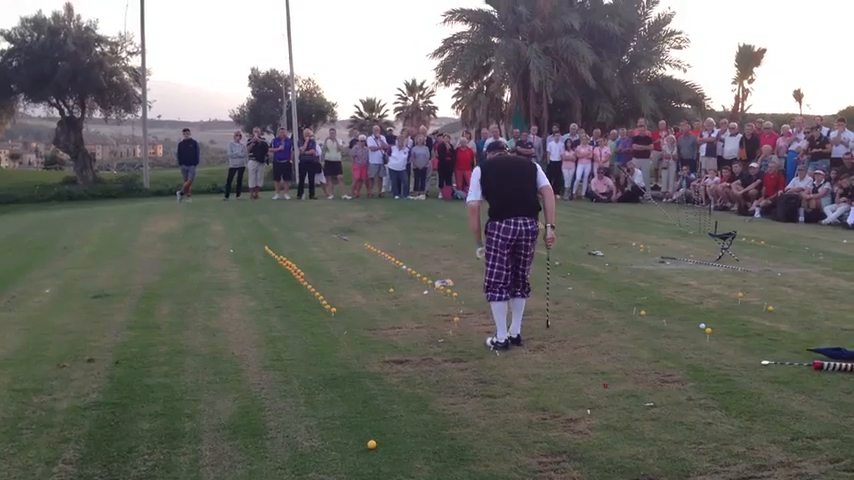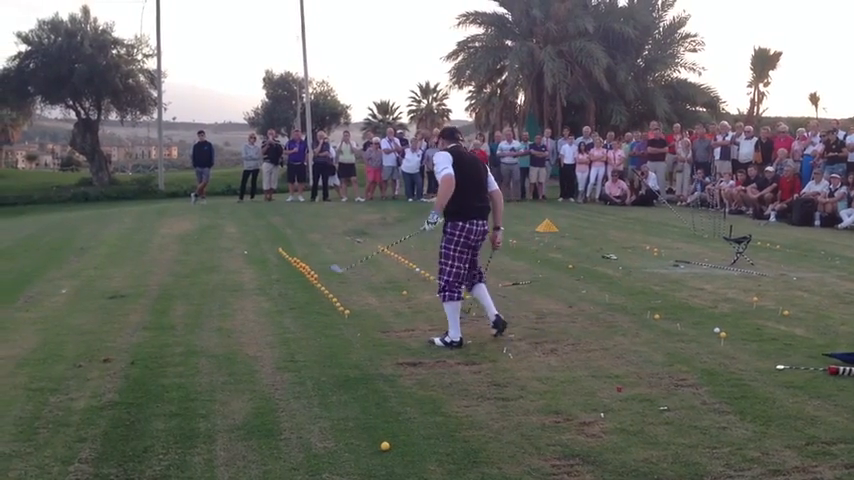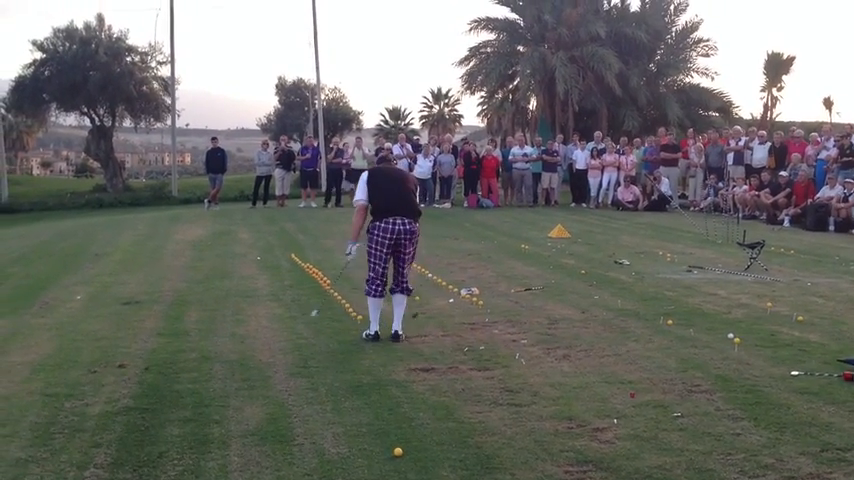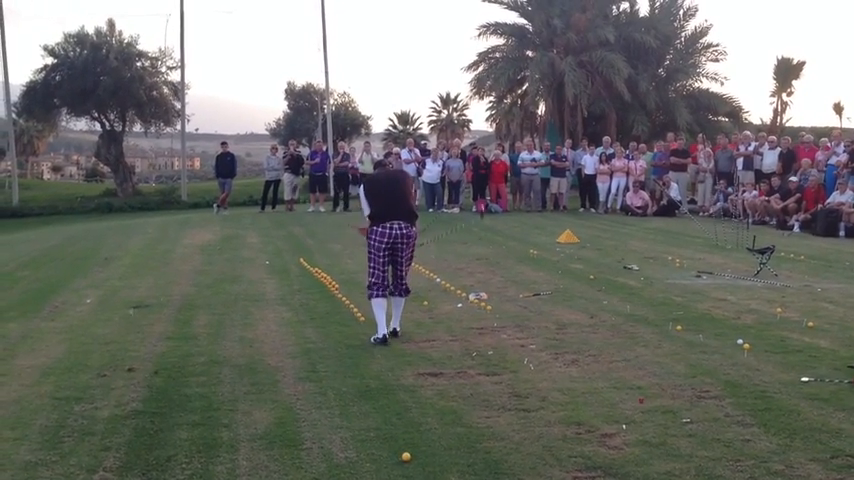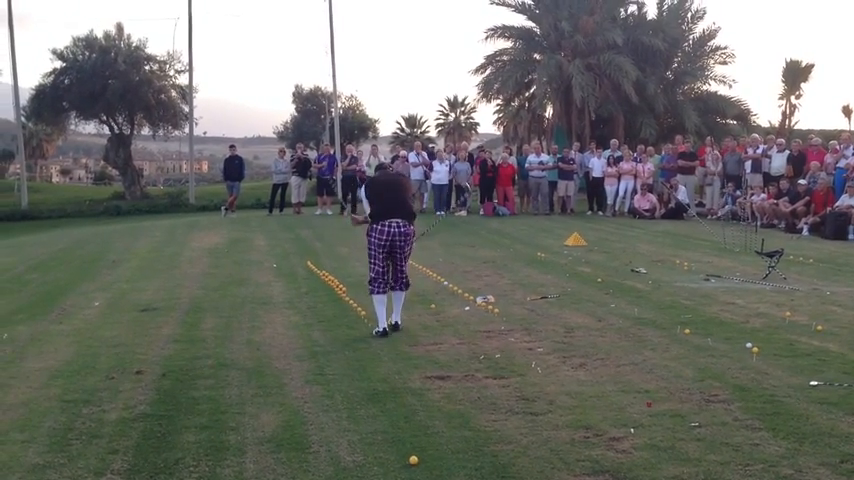
dt=1s
person 1, frame 1
left shoulder: (482, 169)
right shoulder: (530, 164)
left elbow: (473, 207)
right elbow: (548, 192)
left wrist: (479, 242)
right wrist: (550, 227)
left hip: (500, 225)
right hip: (529, 224)
left knee: (496, 281)
right knee: (520, 279)
left ankle: (501, 337)
right ankle: (515, 333)
person 1, frame 2
left shoulder: (443, 155)
right shoulder: (477, 161)
left elbow: (448, 181)
right elbow: (497, 196)
left wrist: (435, 212)
right wrist: (497, 229)
left hip: (458, 224)
right hip: (480, 223)
left knee: (450, 279)
right knee: (471, 273)
left ankle: (454, 336)
right ankle: (494, 316)
person 1, frame 3
left shoulder: (369, 174)
right shoulder: (408, 177)
left elbow: (361, 209)
left wrist: (353, 243)
right wrist: (410, 249)
left hip: (382, 225)
right hip: (409, 225)
left knee: (376, 279)
right knee: (402, 279)
left ankle: (373, 330)
right ankle: (397, 329)
person 1, frame 4
left shoulder: (366, 184)
right shoulder: (405, 177)
left hip: (380, 230)
right hip: (406, 229)
left knee: (377, 283)
right knee: (400, 280)
left ankle: (381, 332)
right ankle: (395, 326)
person 1, frame 5
left shoulder: (368, 185)
right shoulder: (404, 180)
right wrist: (362, 219)
left hip: (380, 228)
right hip: (405, 227)
left knee: (378, 278)
right knee: (399, 275)
left ankle: (382, 325)
right ankle: (396, 320)
